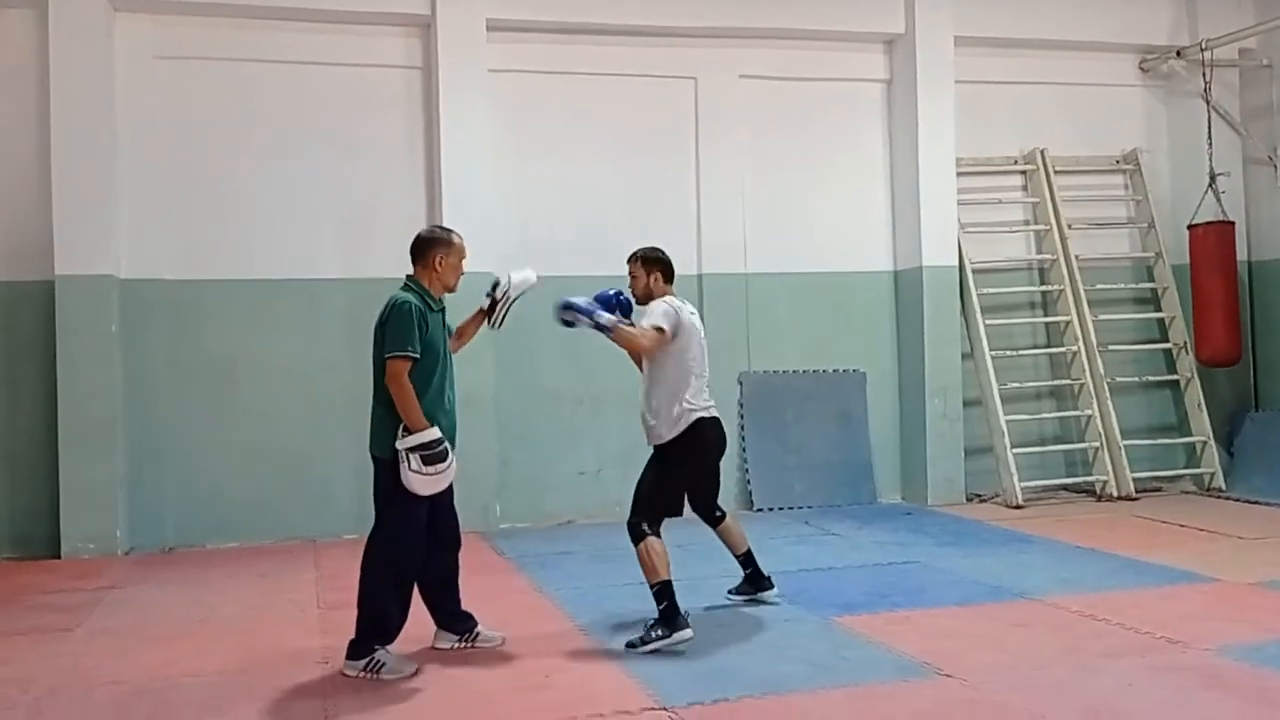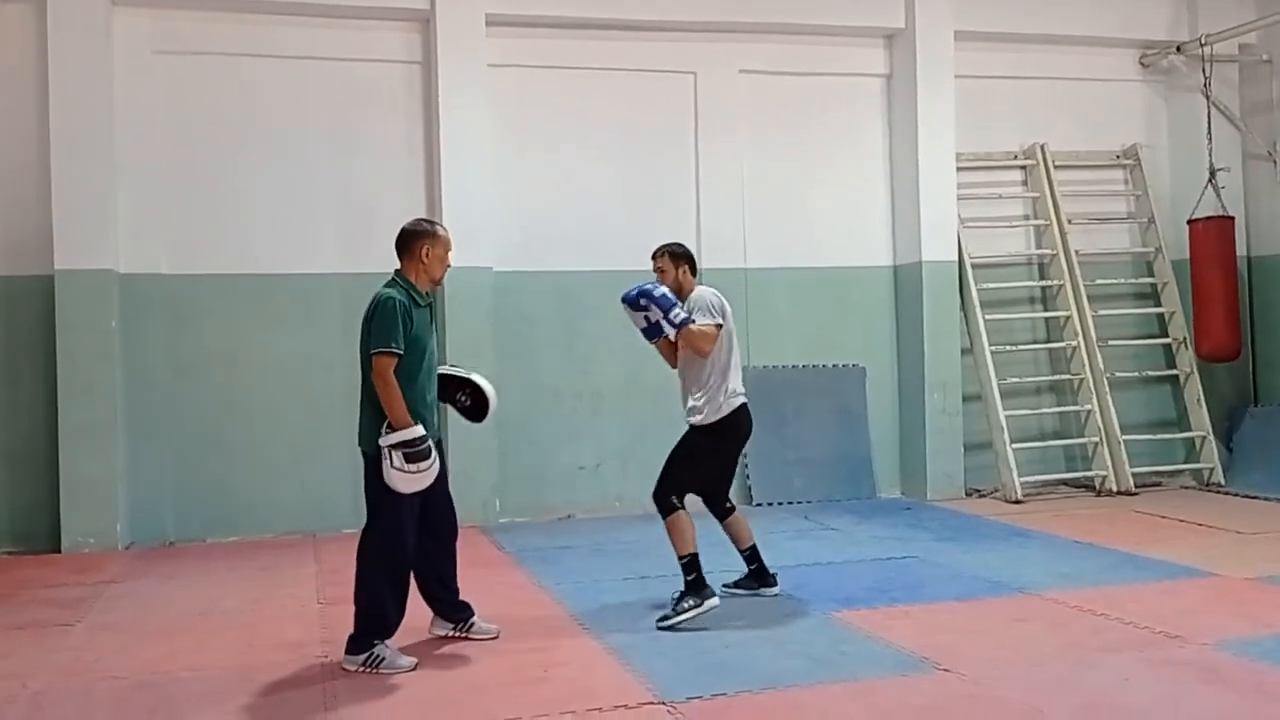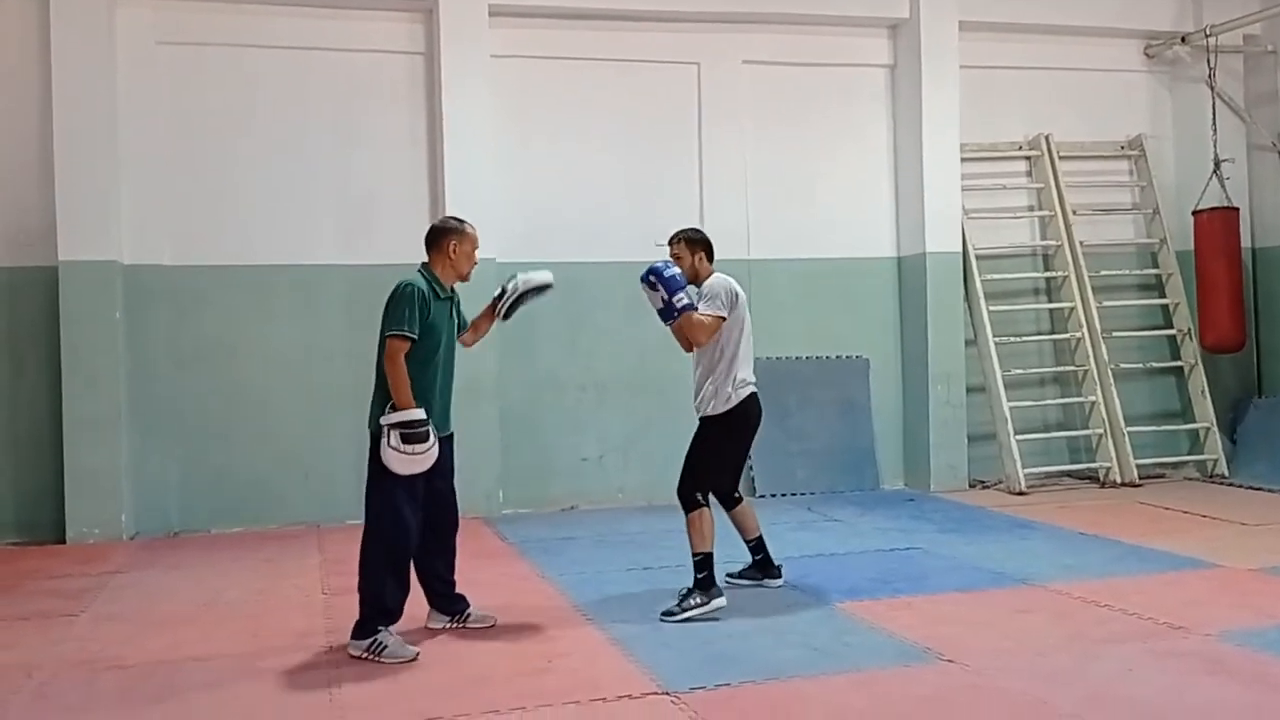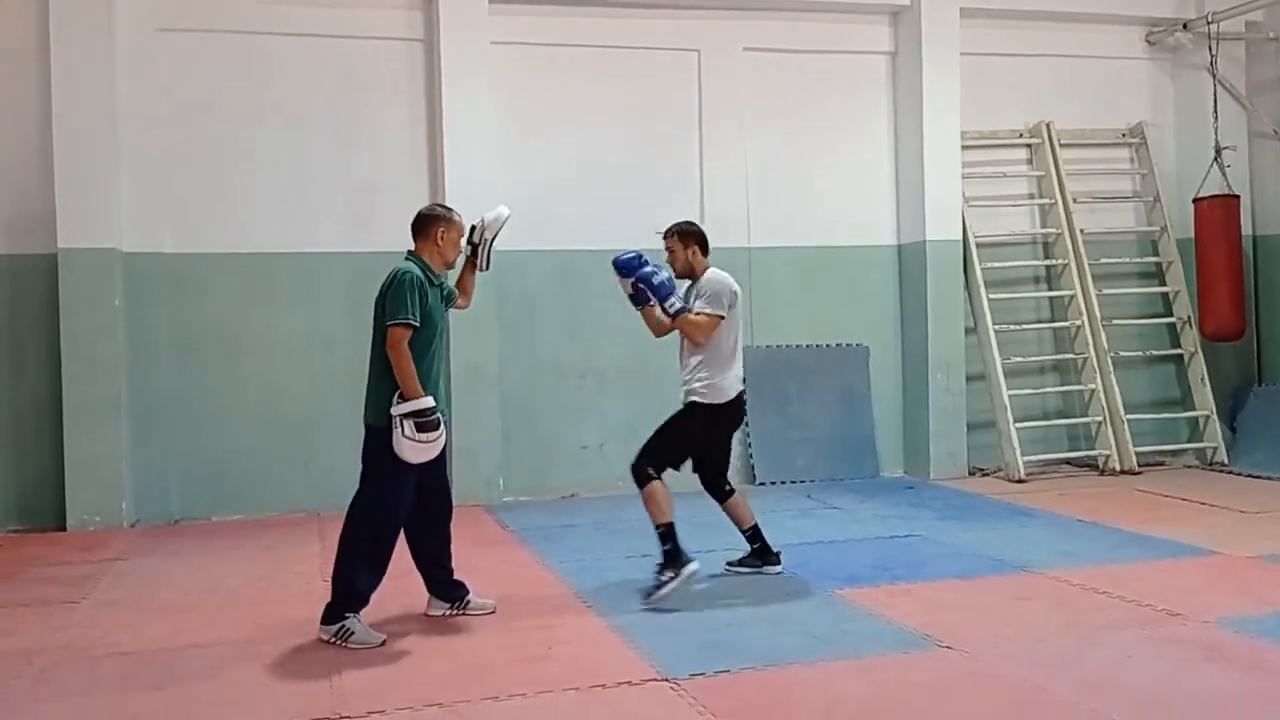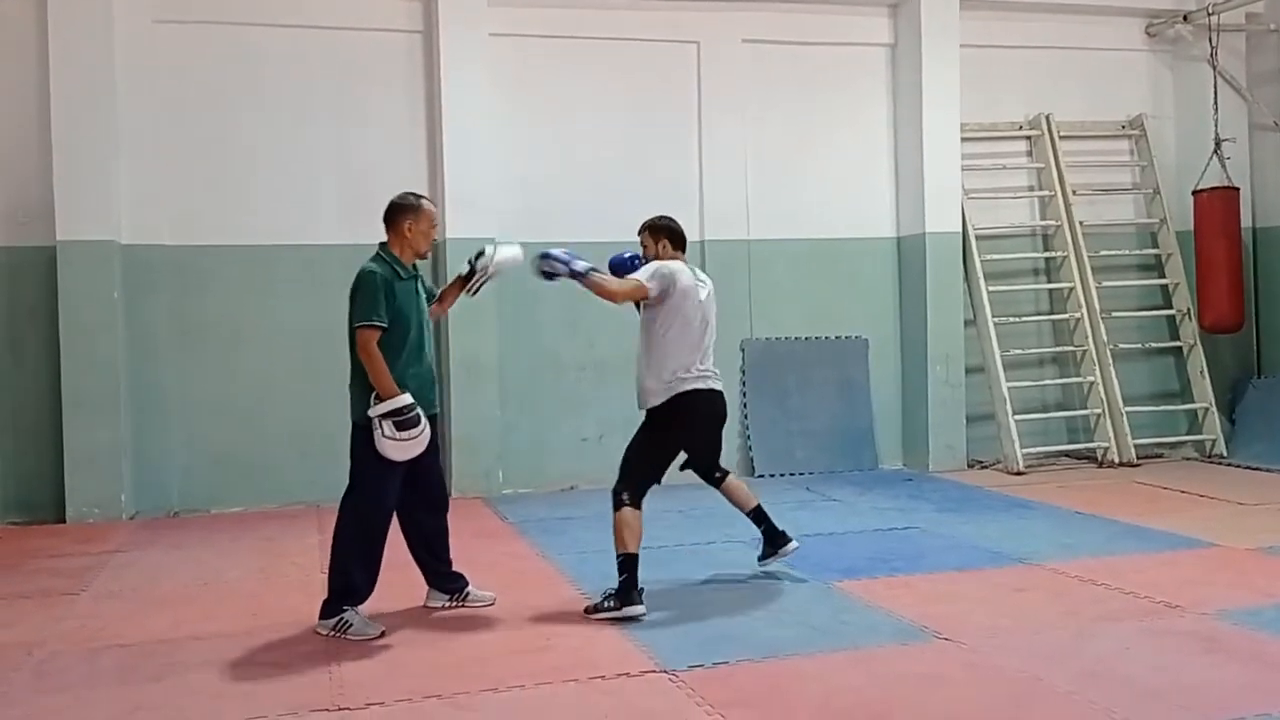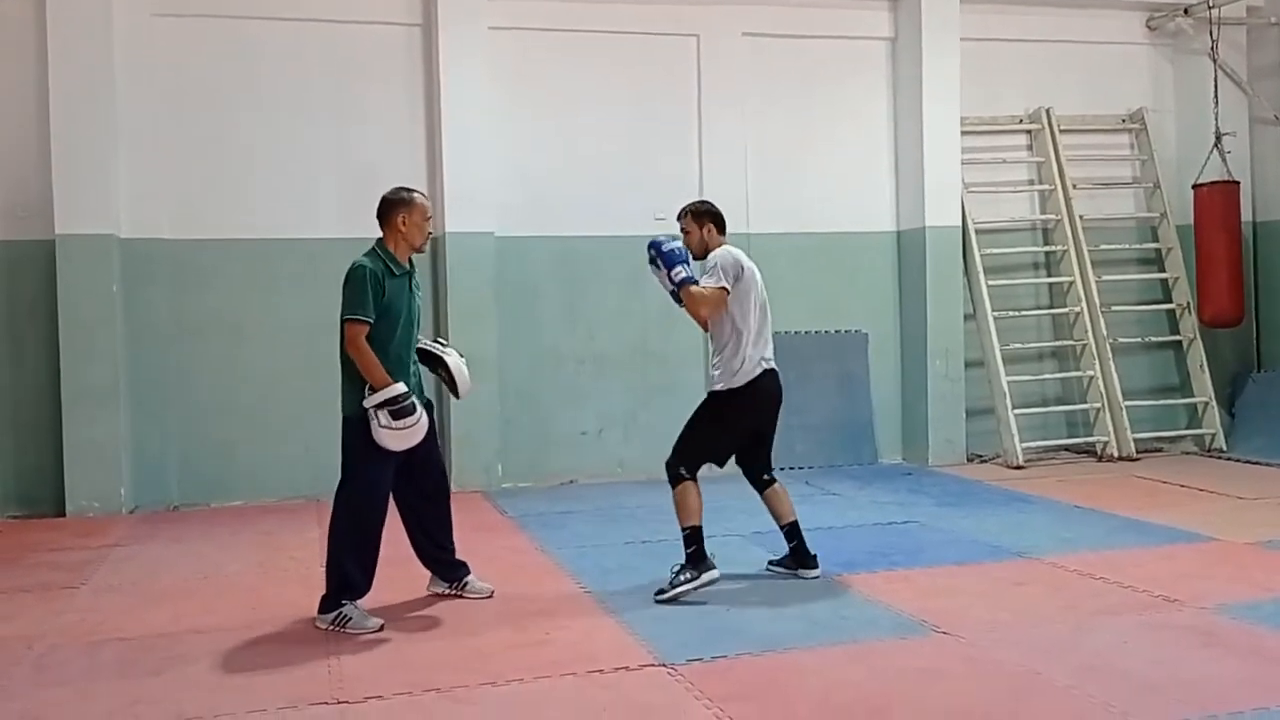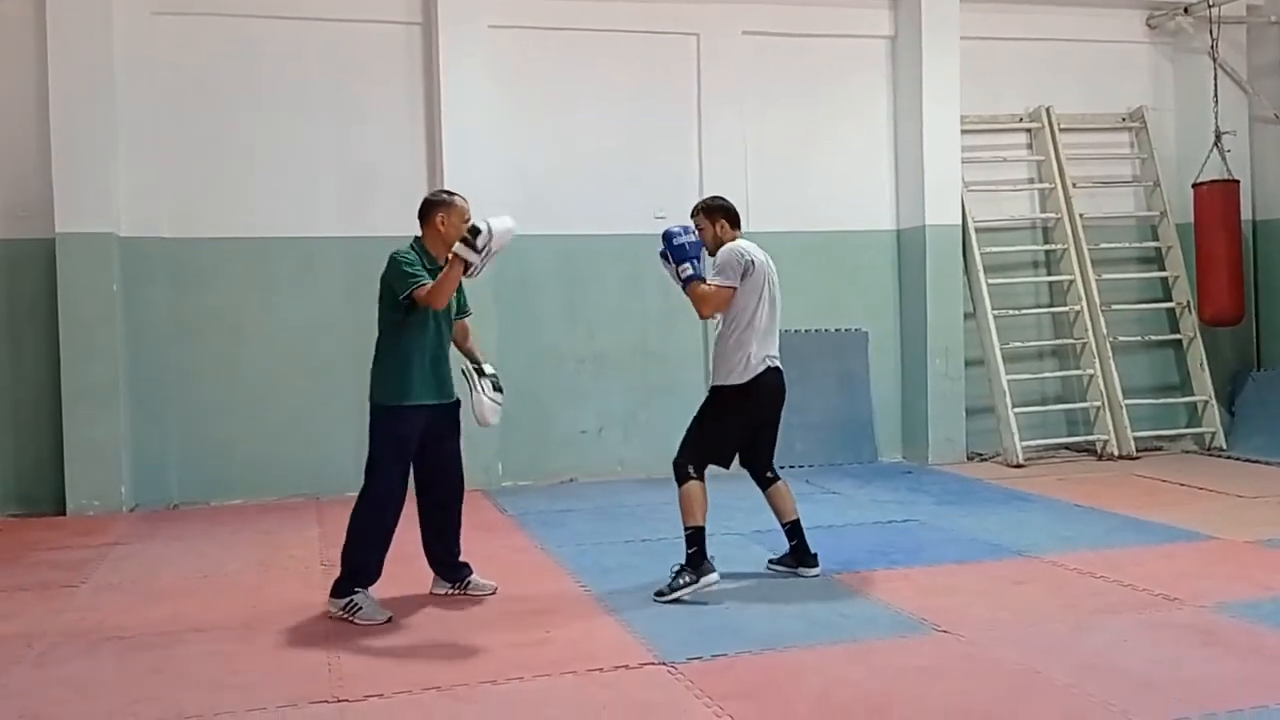
dt=0.4s
person 1, frame 1
left shoulder: (432, 307)
right shoulder: (405, 307)
left elbow: (451, 343)
right elbow: (396, 377)
left wrist: (484, 313)
right wrist: (423, 435)
left hip: (431, 447)
right hip: (404, 451)
left knee: (442, 539)
right knee: (395, 546)
left ankle: (453, 625)
right ankle: (366, 650)
person 1, frame 2
left shoulder: (420, 302)
right shoulder: (390, 302)
right elbow: (382, 373)
left wrist: (444, 381)
right wrist: (408, 432)
left hip: (423, 441)
left knee: (438, 528)
right knee: (390, 541)
left ankle: (451, 614)
right ankle: (366, 645)
person 1, frame 3
left shoulder: (448, 297)
right shoulder: (412, 291)
left elbow: (465, 337)
right elbow: (393, 357)
left wrist: (498, 307)
left hip: (438, 431)
left knee: (440, 521)
right knee: (394, 527)
left ankle: (446, 606)
right ankle: (371, 630)
person 1, frame 4
left shoulder: (433, 281)
right shoulder: (407, 278)
left elbow: (462, 299)
right elbow: (396, 345)
left wrist: (476, 259)
right wrist: (418, 404)
right hip: (396, 421)
left knee: (433, 509)
right knee: (378, 514)
left ankle: (444, 592)
right ankle: (340, 614)
person 1, frame 5
left shoulder: (412, 275)
right shoulder: (374, 276)
left elbow: (432, 310)
right elbow: (366, 346)
left wrist: (464, 282)
right wrist: (396, 402)
left hip: (419, 411)
right hip: (382, 418)
left knee: (429, 501)
right knee: (368, 509)
left ankle: (444, 585)
right ankle: (338, 609)
person 1, frame 6
left shoulder: (408, 271)
right shoulder: (366, 271)
right elbow: (355, 341)
right wrist: (390, 392)
left hip: (413, 403)
right hip: (373, 411)
left knee: (430, 489)
right knee: (362, 504)
left ankle: (448, 572)
right ankle: (337, 603)
person 1, frame 7
left shoulder: (449, 266)
right shoulder: (403, 261)
right elbow: (435, 300)
left wrist: (477, 362)
right wrist: (462, 258)
left hip: (441, 398)
right hip: (398, 401)
left knee: (445, 488)
right knee: (384, 492)
left ankle: (449, 572)
right ankle: (350, 590)
person 2, frame 1
left shoulder: (665, 308)
right shoulder: (682, 310)
left elbow: (646, 345)
right elbow: (649, 364)
left wrist: (598, 317)
right wrist: (620, 326)
left hip: (682, 437)
right hip: (706, 430)
left knee: (642, 524)
right knee: (708, 509)
left ankle: (670, 619)
right ankle: (757, 579)
person 2, frame 2
left shoulder: (705, 297)
right shoulder: (689, 305)
left elbow: (704, 345)
right elbow: (675, 358)
left wrist: (672, 312)
right wrist: (649, 324)
left hip: (720, 418)
right hip: (722, 420)
left knee: (668, 494)
right knee: (717, 500)
left ankle: (695, 589)
right ankle: (760, 575)
person 2, frame 3
left shoulder: (719, 286)
right shoulder: (710, 291)
left elbow: (701, 334)
right elbow: (691, 343)
left wrist: (678, 293)
right wrist: (665, 306)
left hip: (729, 408)
right hip: (736, 407)
left knee: (692, 491)
right knee: (725, 490)
left ankle: (705, 587)
right ankle: (764, 565)
person 2, frame 4
left shoulder: (716, 282)
right shoulder: (696, 289)
left elbow: (698, 334)
right elbow: (661, 329)
left wrist: (668, 296)
right wrist: (638, 291)
left hip: (713, 401)
right hip: (717, 401)
left knee: (646, 466)
right knee: (716, 482)
left ankle: (674, 559)
right ankle: (762, 552)
person 2, frame 5
left shoulder: (664, 272)
right shoulder: (699, 281)
left elbow: (618, 292)
left wrist: (574, 267)
right wrist: (643, 295)
left hip: (675, 405)
right hip: (711, 399)
left knee: (627, 491)
right knee: (713, 470)
left ankle: (627, 590)
right ankle: (774, 537)
person 2, frame 6
left shoulder: (723, 258)
right shoulder: (736, 263)
left elbow: (704, 308)
right elbow: (708, 321)
left wrist: (679, 271)
right wrist: (675, 284)
left hip: (738, 387)
right hip: (763, 385)
left knee: (680, 465)
right knee: (759, 472)
left ankle: (696, 562)
right ankle: (801, 555)
person 2, frame 7
left shoulder: (734, 253)
right shoulder: (754, 254)
left elbow: (708, 305)
right elbow: (711, 306)
left wrist: (686, 264)
right wrist: (684, 269)
left hip: (741, 383)
right hip: (768, 380)
left knee: (688, 463)
right knee: (762, 468)
left ankle: (697, 563)
right ankle: (801, 553)
